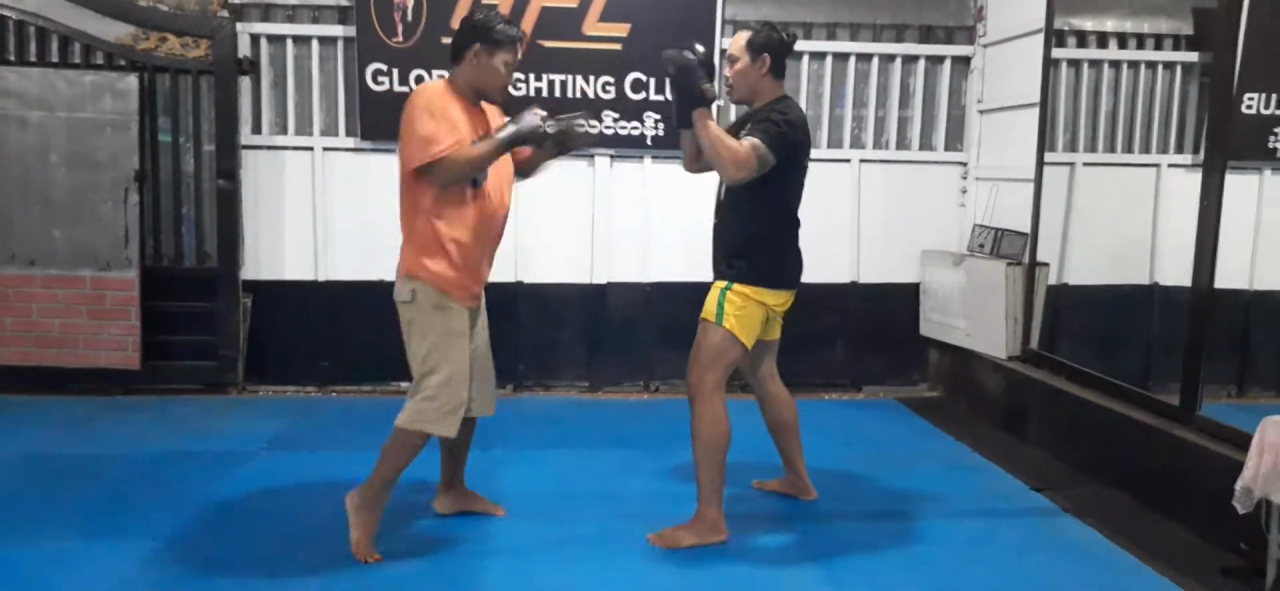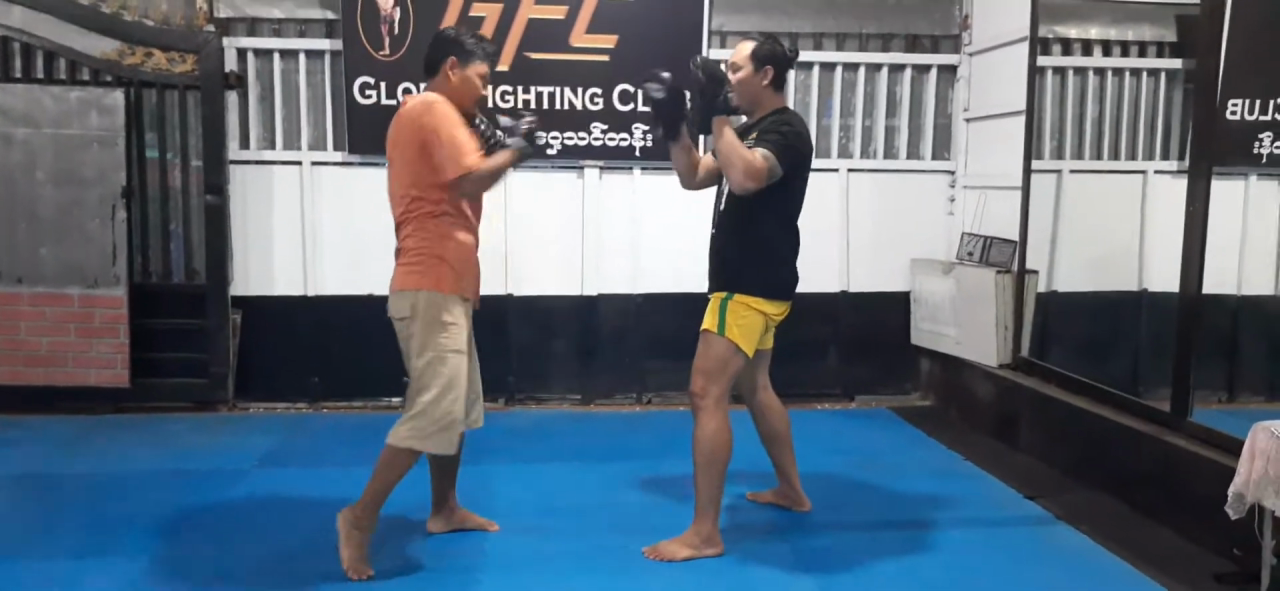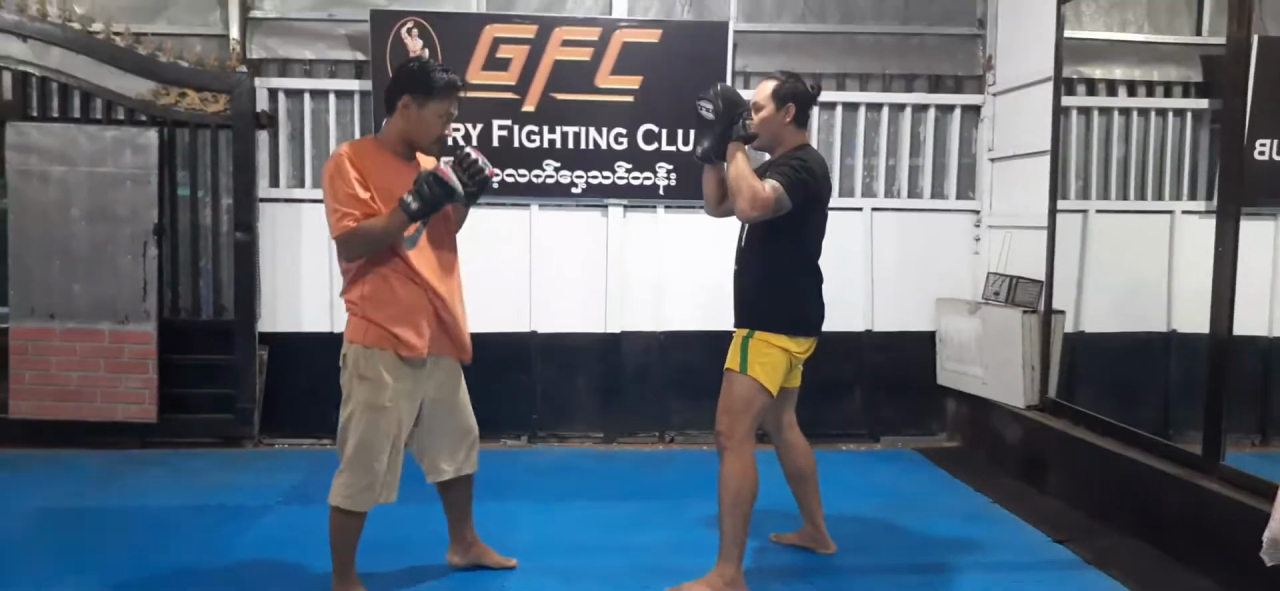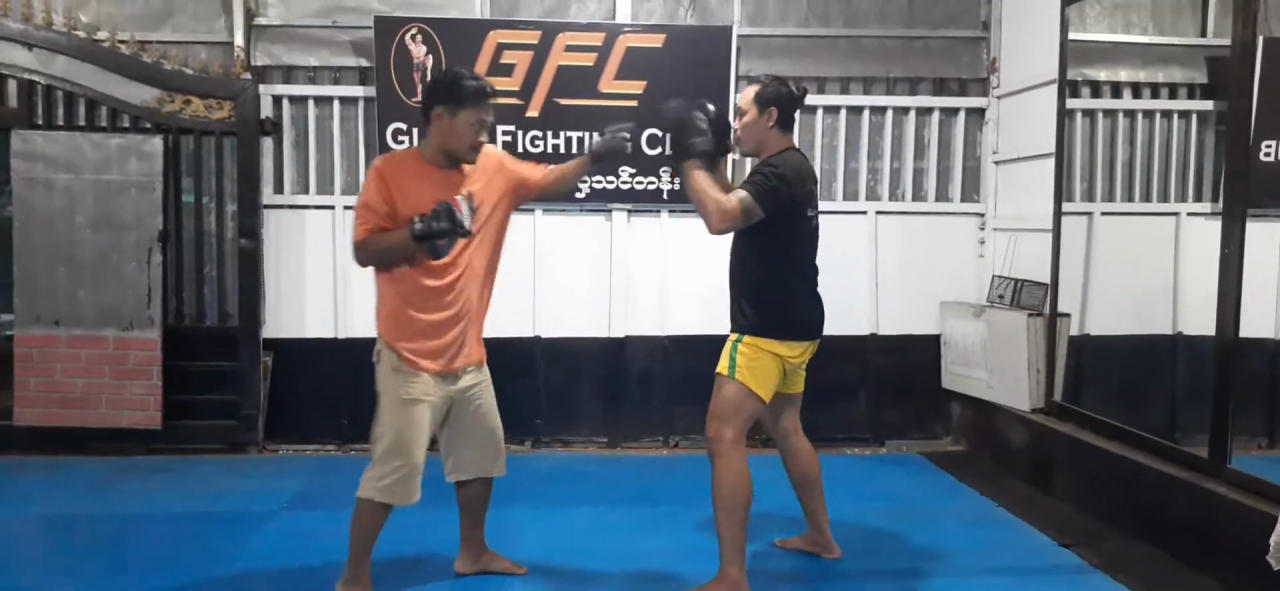
dt=0.5s
person 1, frame 1
left shoulder: (485, 113)
right shoulder: (432, 98)
left elbow: (517, 167)
right elbow: (444, 172)
left wrist: (550, 144)
right wrist: (507, 136)
left hip: (462, 279)
right hip: (431, 278)
left knee: (470, 390)
right knee: (436, 396)
left ankle: (452, 490)
right ankle: (367, 498)
person 1, frame 2
left shoulder: (421, 115)
right shoulder: (432, 110)
right elbow: (470, 180)
left wrist: (504, 145)
right wrist: (515, 144)
left hip: (440, 287)
right hip: (433, 289)
left knee: (457, 404)
right knee: (434, 411)
left ankle: (445, 508)
right ankle: (360, 516)
person 1, frame 3
left shoulder: (425, 163)
right shoulder: (351, 160)
right elbow: (350, 244)
left wrist: (463, 196)
right wrist: (416, 203)
left hip: (438, 342)
right hip: (379, 348)
left knee: (457, 447)
right knee: (363, 469)
left ankle: (464, 543)
person 1, frame 4
left shoulder: (492, 166)
right shoulder: (390, 171)
left elbow: (547, 180)
right elbow: (365, 251)
left wrist: (595, 154)
right wrist: (422, 230)
left hip: (467, 351)
right hip: (411, 354)
left knee: (482, 452)
right knee: (394, 465)
person 2, frame 1
left shoulder: (783, 119)
right shoulder: (751, 120)
left elbow: (734, 169)
right elbow: (699, 162)
left wrist: (698, 106)
right wrist: (691, 105)
left hip: (755, 276)
right hip: (757, 273)
left knee: (703, 383)
right knee: (762, 375)
left ankle: (709, 520)
right ankle: (798, 479)
person 2, frame 2
left shoulder: (786, 130)
right shoulder: (747, 128)
left elbow: (745, 179)
right elbow: (695, 177)
left wrist: (717, 115)
right wrist: (674, 123)
left hip: (753, 285)
right hip: (747, 281)
left knee: (706, 393)
right knee: (754, 385)
left ankle: (704, 532)
right ankle: (791, 490)
person 2, frame 3
left shoulder: (802, 166)
right shoulder: (778, 166)
left elbow: (751, 207)
right elbow: (718, 205)
left wrist: (734, 142)
right wrist: (713, 149)
left hip: (775, 324)
right hip: (782, 320)
left knee: (732, 434)
right knee: (780, 425)
right ankle: (816, 531)
person 2, frame 4
left shoulder: (780, 172)
right shoulder: (785, 168)
left elbow: (720, 217)
right elbow: (727, 208)
left wrist: (692, 156)
right wrist: (710, 158)
left hip: (769, 330)
right hip: (791, 325)
left knee: (724, 437)
right knee: (785, 429)
right ankle: (821, 536)
